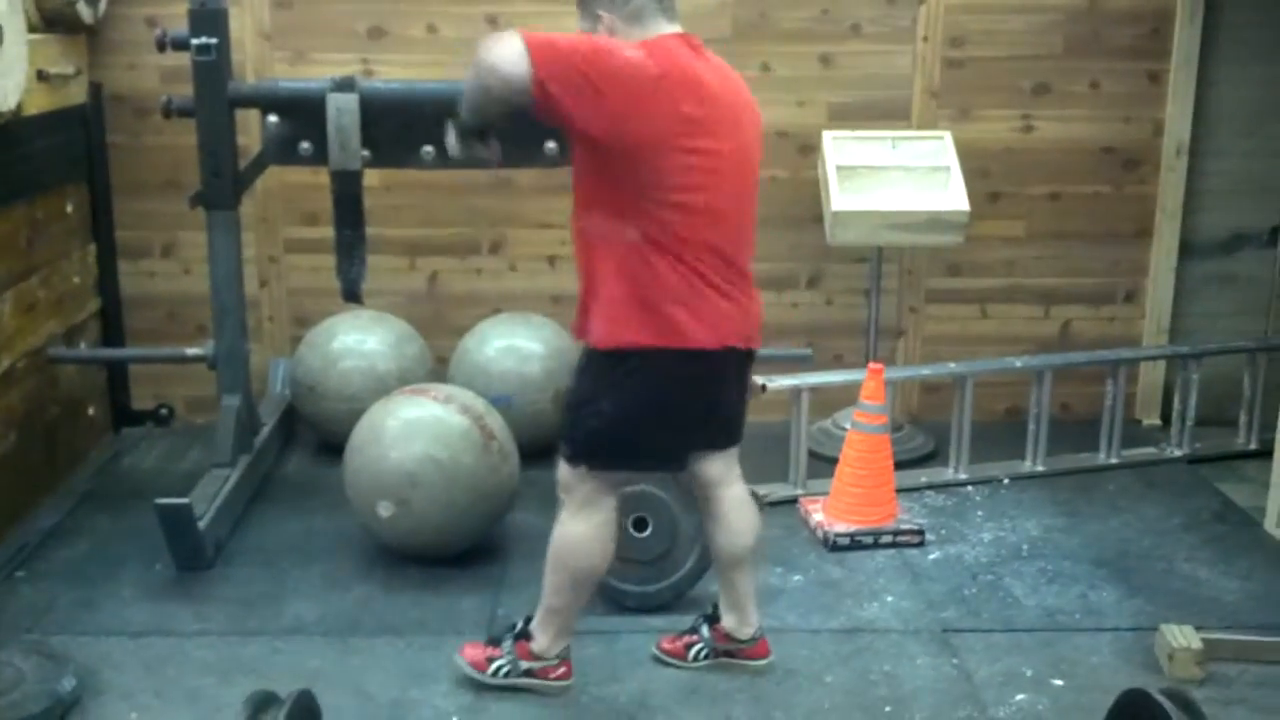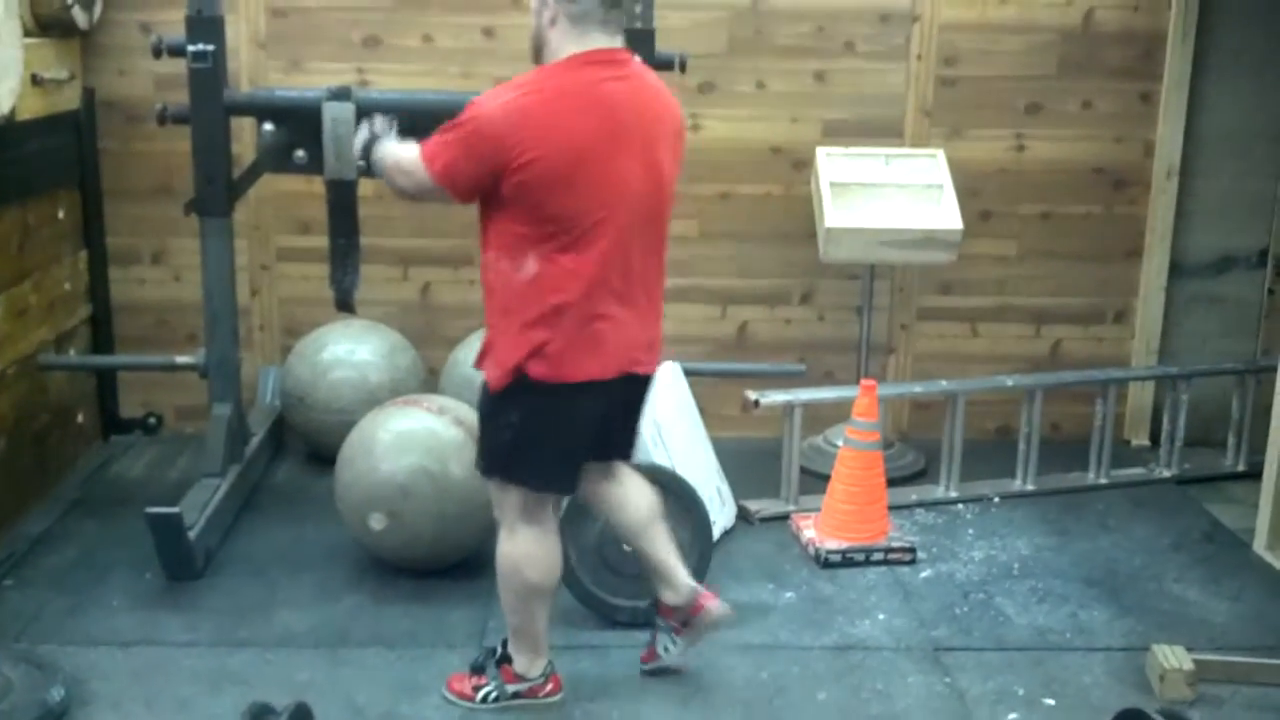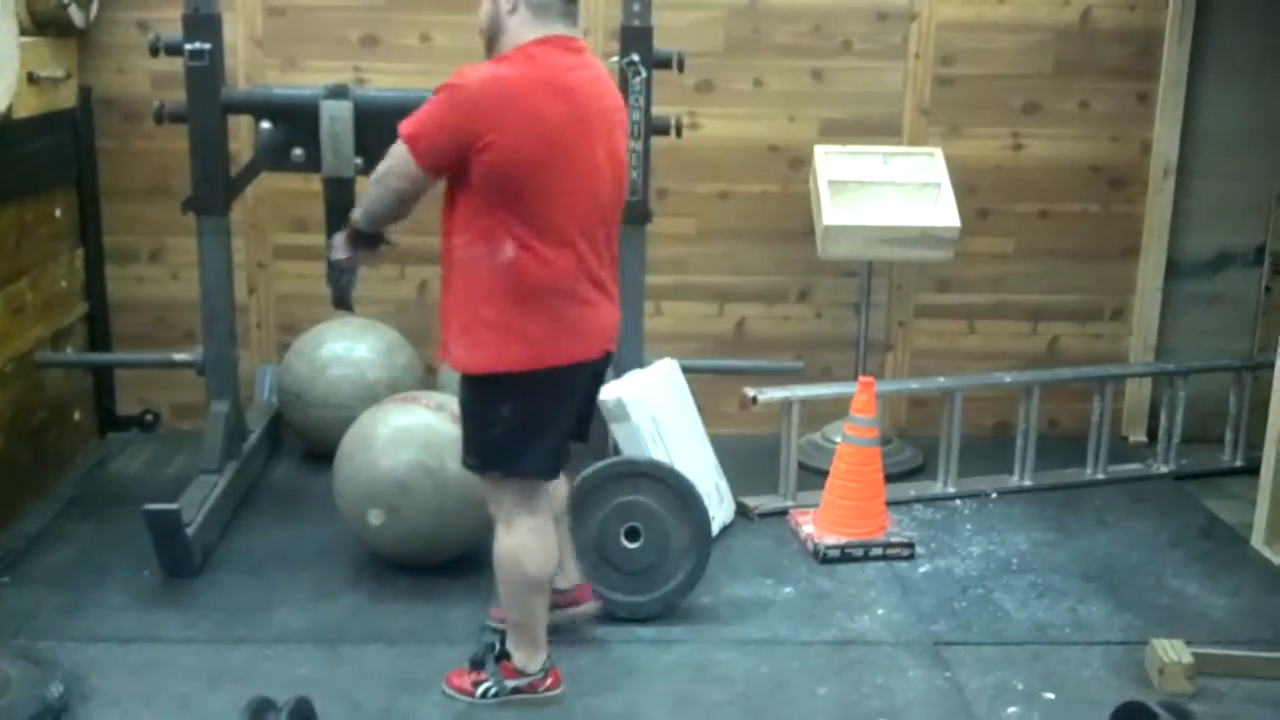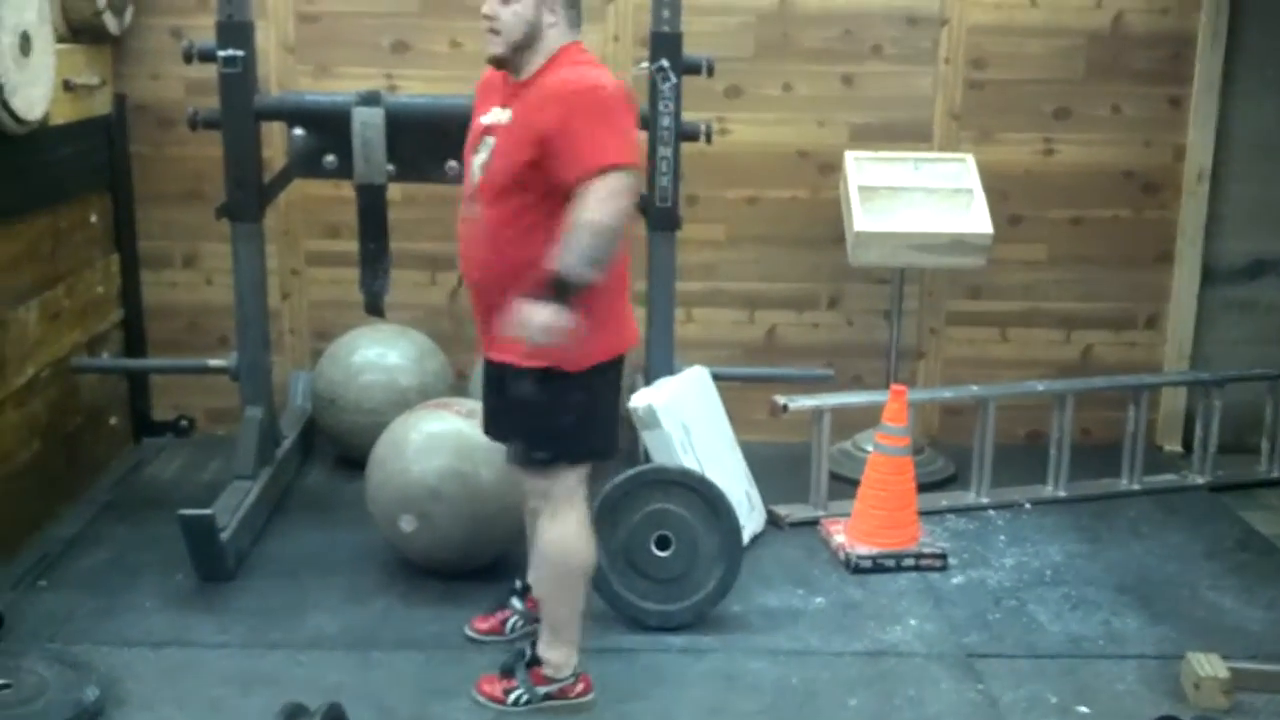
dt=0.3s
person 1, frame 1
left shoulder: (624, 76)
right shoulder: (724, 84)
left elbow: (502, 60)
left wrist: (469, 122)
left hip: (645, 332)
right hip: (723, 324)
left knee: (586, 489)
right knee: (717, 470)
left ankle: (542, 649)
right ankle: (740, 628)
person 1, frame 2
left shoulder: (516, 113)
right shoulder: (658, 101)
left elbow: (414, 178)
left wrist: (375, 141)
left hip: (548, 351)
right hip: (626, 340)
left knee: (523, 510)
right knee: (601, 471)
left ankle: (525, 670)
right ankle: (683, 594)
person 1, frame 3
left shoulder: (484, 89)
right shoulder: (592, 82)
left elbow: (398, 174)
left wrist: (359, 232)
left hip: (520, 336)
right hip: (579, 325)
left knee: (516, 496)
right knee: (534, 474)
left ankle: (526, 663)
right ankle: (563, 586)
person 1, frame 4
left shoulder: (578, 93)
right shoulder: (501, 84)
left elbow: (608, 197)
left wrist: (559, 295)
right wrist: (479, 203)
left hip: (561, 337)
right hip: (514, 336)
left knee: (555, 491)
right knee: (536, 476)
left ankle: (557, 667)
right ankle: (540, 597)
